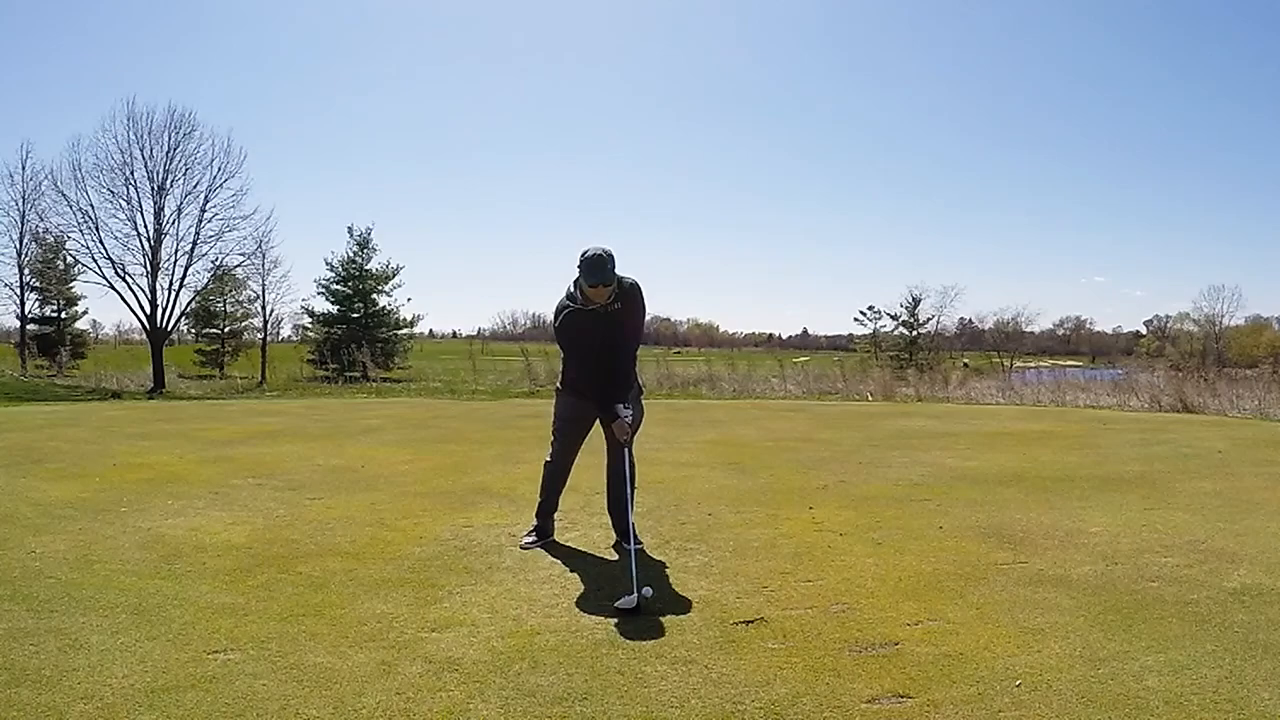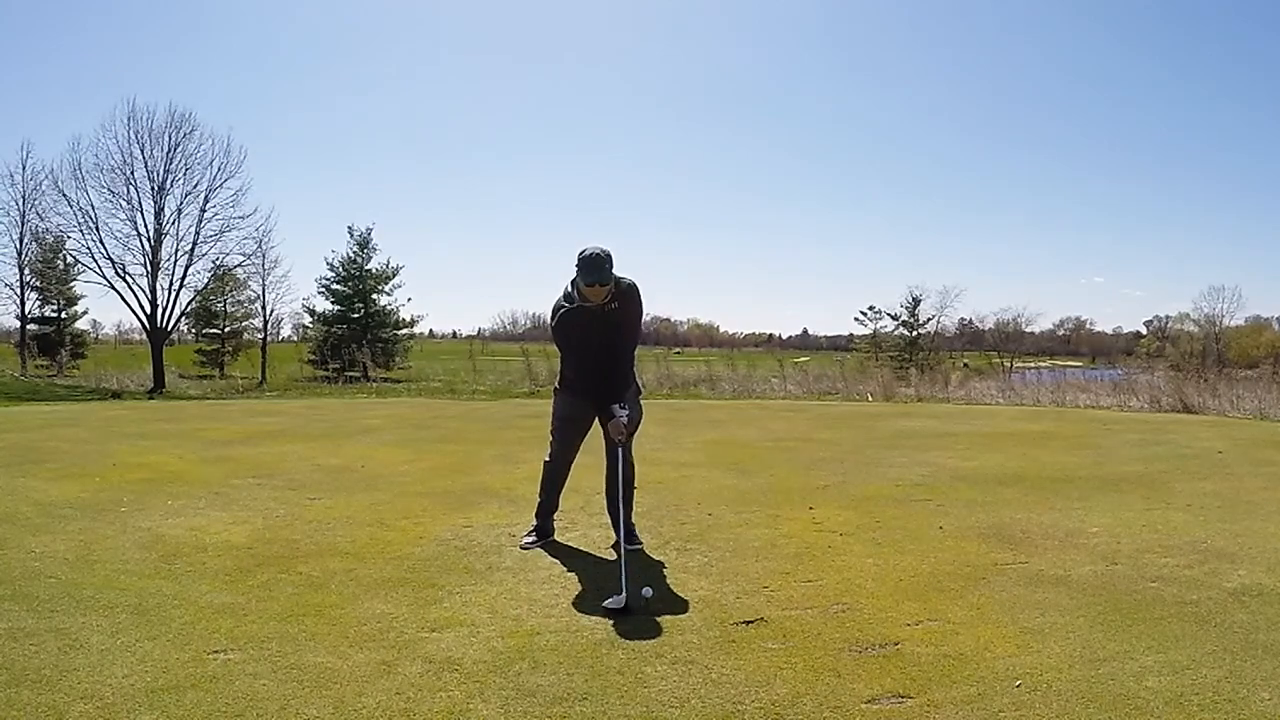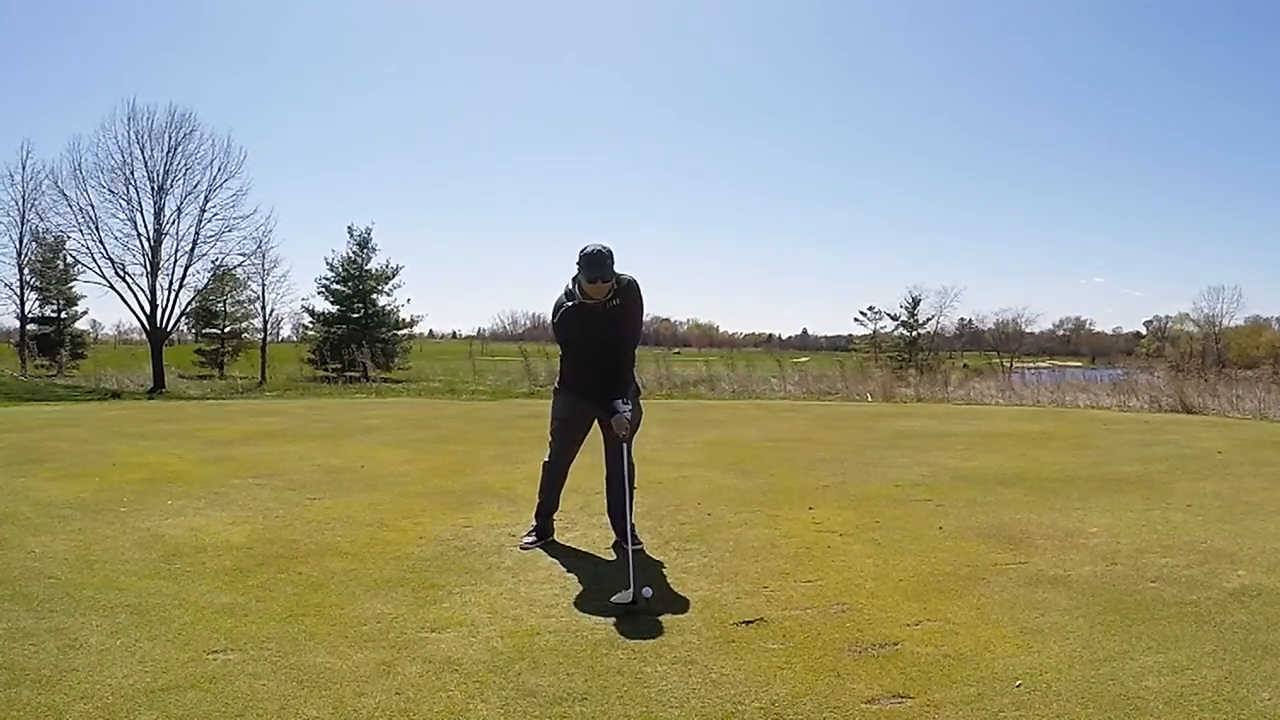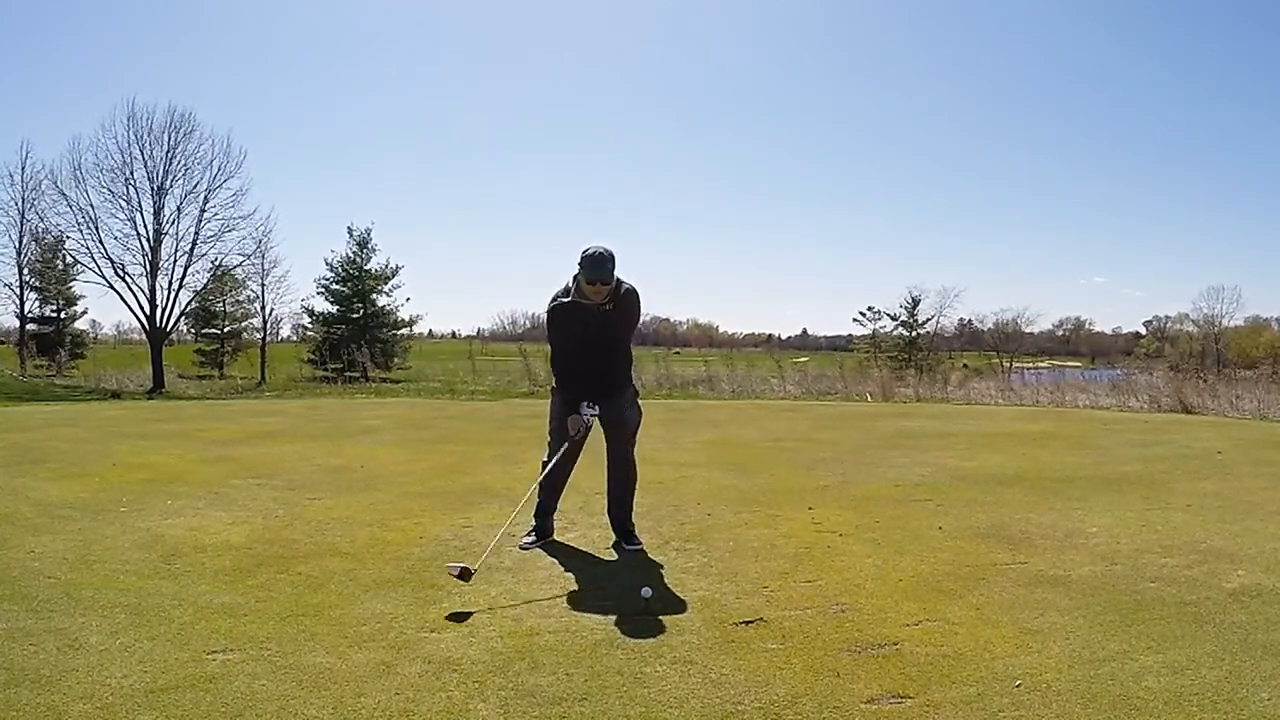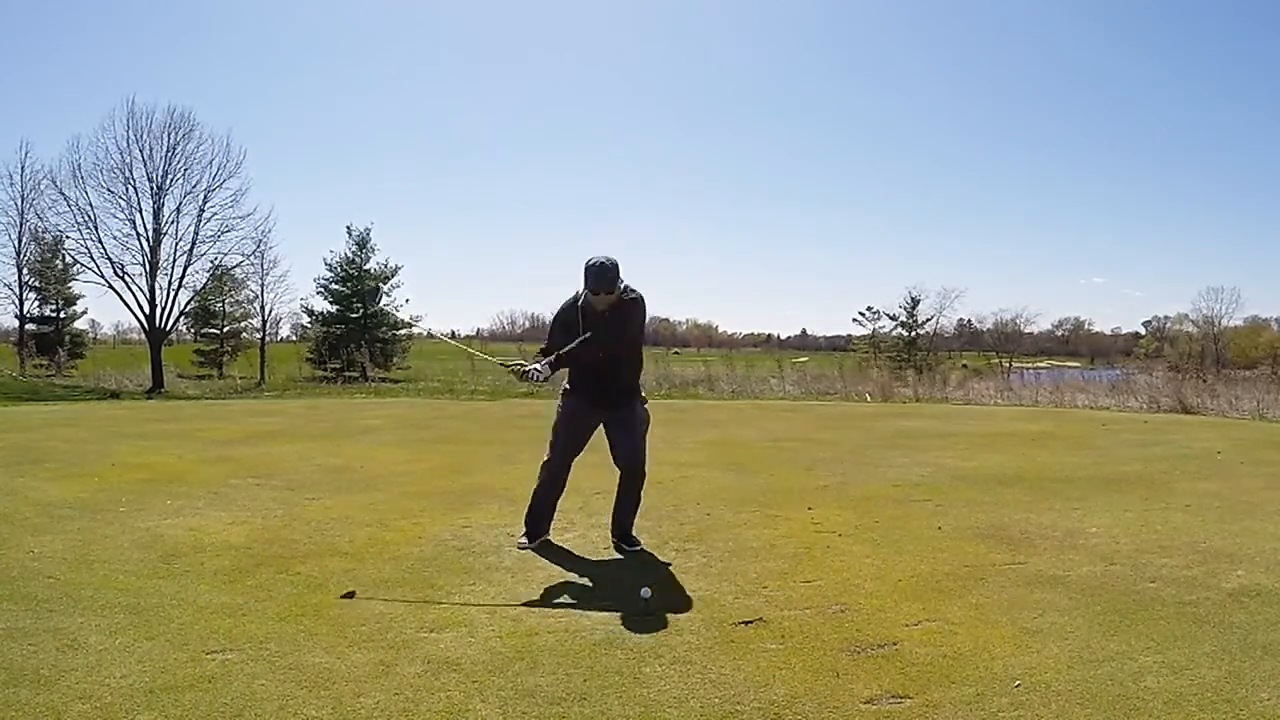
dt=1s
person 1, frame 1
left shoulder: (630, 292)
right shoulder: (567, 313)
left elbow: (630, 349)
right elbow: (584, 369)
left wrist: (623, 404)
right wrist: (611, 414)
left hip: (622, 390)
right hip: (578, 391)
left knee: (621, 458)
right knee: (560, 456)
left ankle: (623, 527)
right ankle: (543, 525)
person 1, frame 2
left shoulder: (628, 293)
right shoulder: (564, 313)
left elbow: (627, 350)
right elbow: (579, 368)
left wrist: (619, 406)
right wrist: (608, 413)
left hip: (620, 390)
right hip: (577, 391)
left knee: (621, 457)
right knee: (558, 456)
left ankle: (624, 527)
right ankle: (543, 525)
person 1, frame 3
left shoulder: (629, 290)
right shoulder: (565, 311)
left elbow: (628, 347)
right elbow: (582, 366)
left wrist: (622, 400)
right wrist: (612, 409)
left hip: (620, 390)
right hip: (576, 392)
left knee: (620, 459)
right knee: (558, 457)
left ankle: (623, 528)
right ankle: (543, 525)
person 1, frame 4
left shoulder: (627, 298)
right shoulder: (561, 306)
left elbow: (617, 353)
right elbow: (562, 362)
left wrist: (593, 405)
right wrist: (568, 406)
left hip: (616, 392)
right hip: (572, 394)
left knee: (622, 461)
right knee: (557, 459)
left ankle: (623, 528)
right ankle: (542, 526)
person 1, frame 5
left shoulder: (632, 303)
right shoulder: (571, 308)
left elbow: (593, 348)
right elbow: (554, 348)
left wrist: (547, 365)
right wrist: (541, 365)
left hip: (625, 398)
right hip: (581, 397)
left knee: (633, 467)
right knee: (557, 462)
left ankle: (623, 530)
right ankle: (536, 526)
